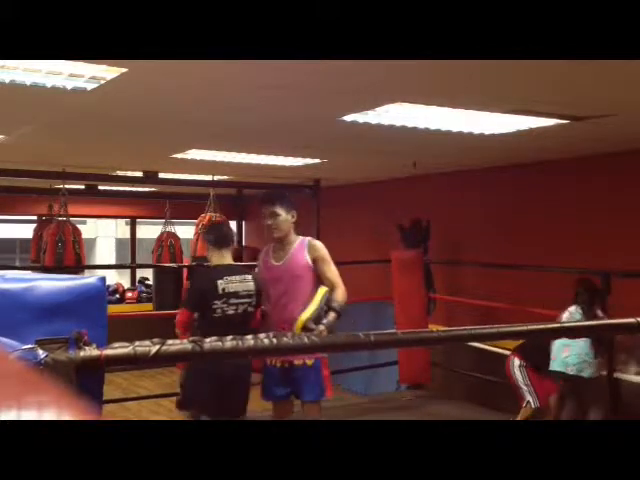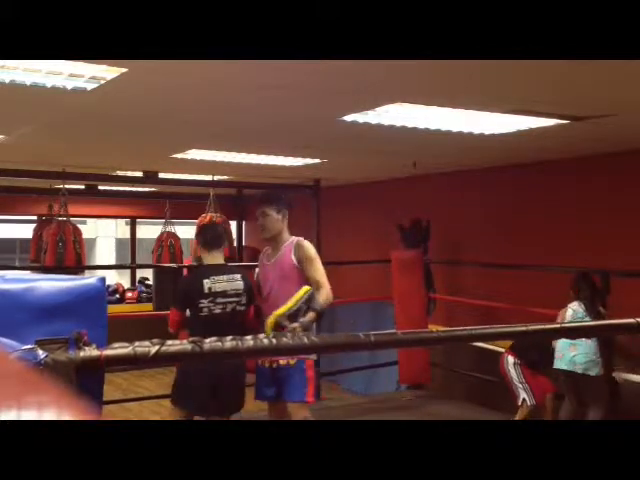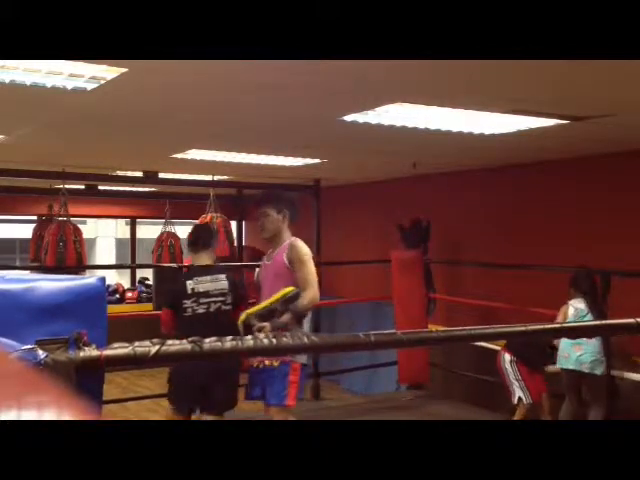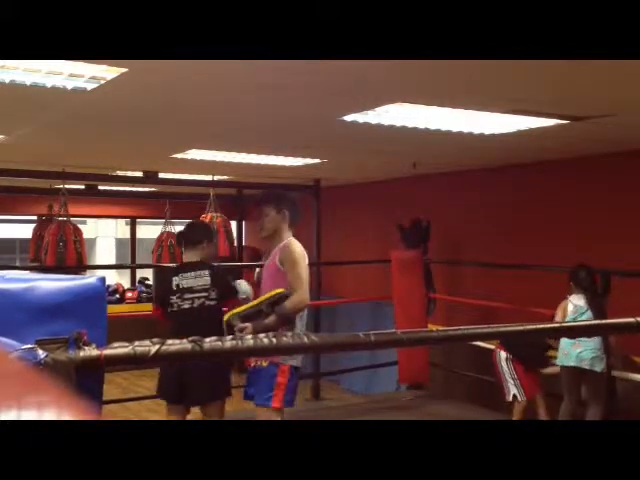
dt=0.2s
person 1, frame 1
left shoulder: (312, 248)
right shoulder: (264, 256)
left elbow: (338, 290)
left wrist: (327, 321)
left knee: (311, 411)
right knee: (280, 411)
person 1, frame 2
left shoulder: (301, 248)
right shoulder: (263, 256)
left elbow: (325, 292)
left wrist: (304, 322)
left knee: (299, 411)
right knee: (275, 411)
person 1, frame 3
left shoulder: (296, 248)
right shoulder: (268, 255)
left elbow: (312, 295)
left wrist: (277, 324)
right wrist: (255, 318)
left knee: (279, 413)
right knee: (272, 412)
person 1, frame 4
left shoulder: (291, 249)
right shoulder: (274, 252)
left elbow: (301, 298)
left wrist: (260, 326)
right wrist: (253, 320)
left knee: (268, 414)
right knee: (270, 413)
person 2, frame 1
left shoulder: (202, 279)
right shoulder: (250, 279)
left elbow: (182, 328)
left hip: (207, 363)
right hip: (240, 363)
left knee: (193, 415)
right knee: (229, 416)
person 2, frame 2
left shoulder: (192, 280)
right shoulder: (242, 279)
left elbow: (174, 325)
right elbow: (248, 321)
left hip: (199, 361)
right hip: (232, 362)
left knee: (182, 413)
right knee: (220, 417)
person 2, frame 3
left shoulder: (180, 281)
right shoulder: (230, 279)
left elbow: (167, 326)
left hip: (189, 361)
right hip: (223, 360)
left knee: (178, 414)
right knee: (215, 415)
person 2, frame 4
left shoulder: (167, 277)
right shoulder: (217, 274)
left elbow: (162, 316)
right hip: (211, 356)
left knee: (175, 415)
right knee: (214, 415)
person 3, frame 1
left shoulder: (566, 313)
right shoulder: (597, 315)
left elbow: (554, 340)
left hip: (560, 362)
right hip: (582, 363)
left knee: (571, 399)
right knee: (597, 404)
person 3, frame 2
left shoulder: (566, 311)
right shoulder: (600, 312)
left elbow: (555, 339)
left hip: (565, 360)
right hip: (589, 361)
left knee: (571, 399)
right knee: (597, 404)
person 3, frame 3
left shoulder: (567, 308)
right shoulder: (600, 308)
left hip: (569, 358)
right hip: (593, 359)
left knee: (571, 399)
right knee: (597, 403)
person 3, frame 4
left shoulder: (566, 304)
right shoulder: (600, 304)
left hip: (569, 355)
right hip: (593, 356)
left knee: (570, 399)
right knee: (595, 402)
